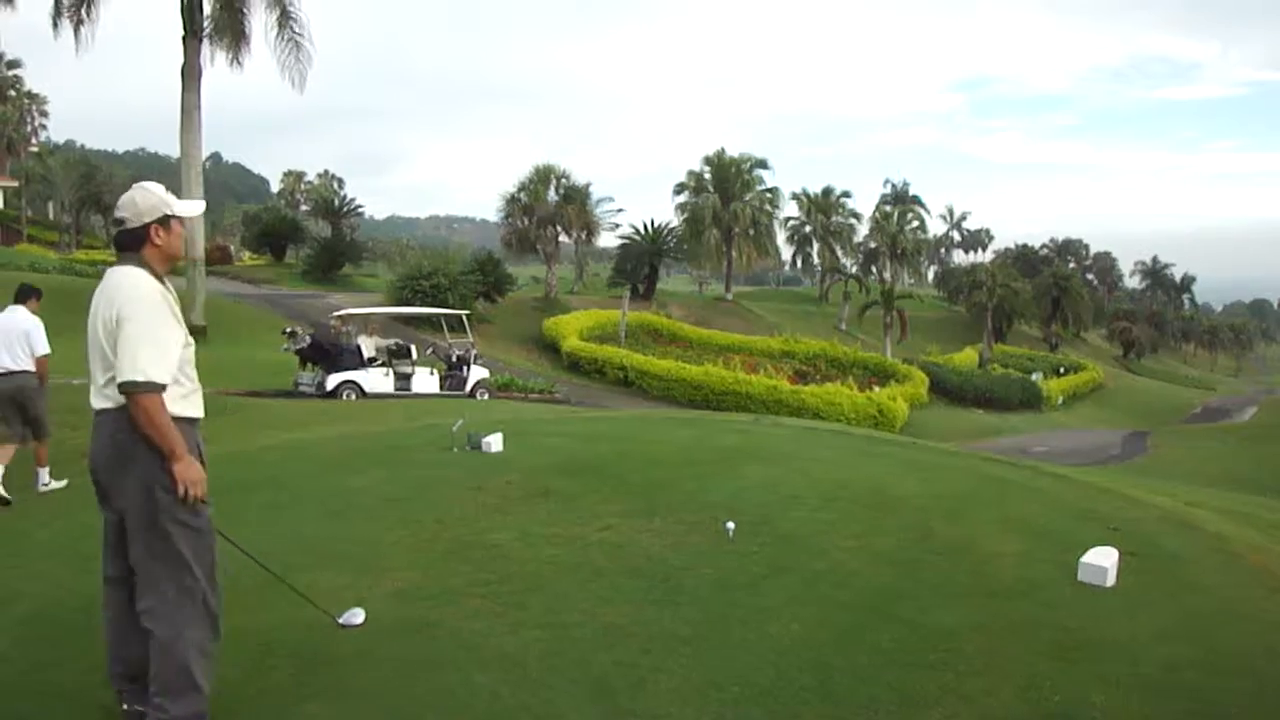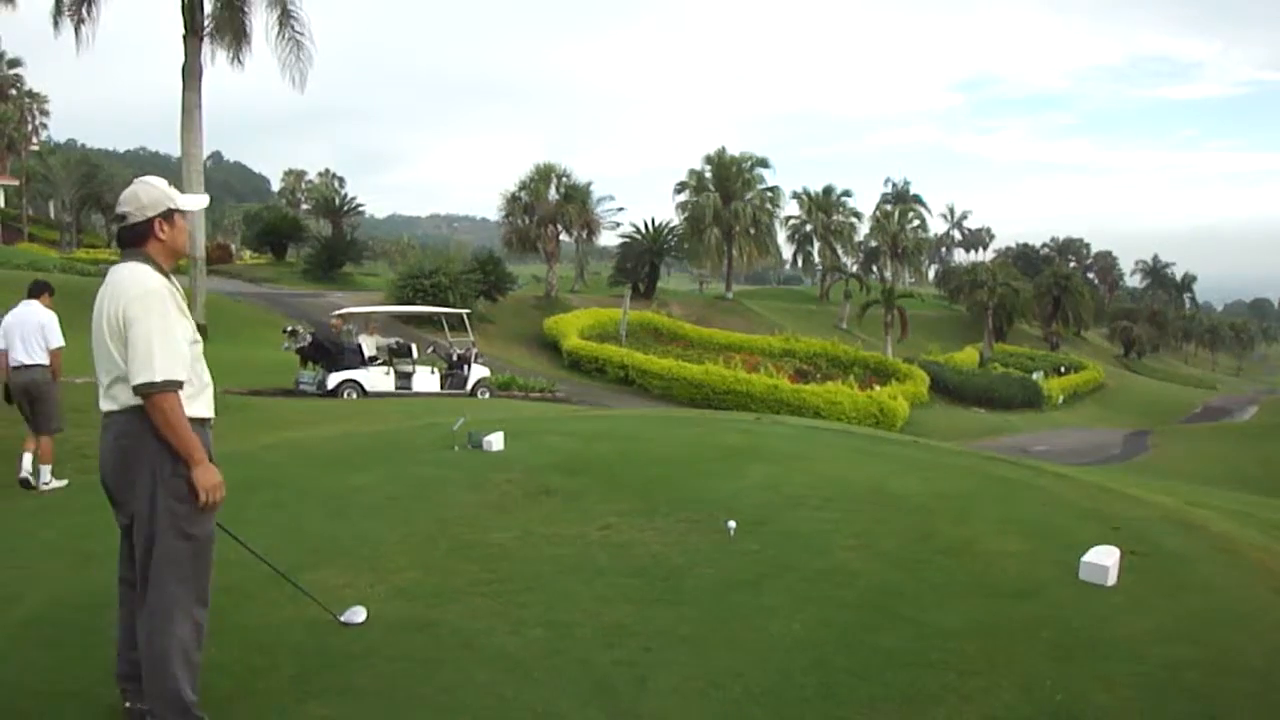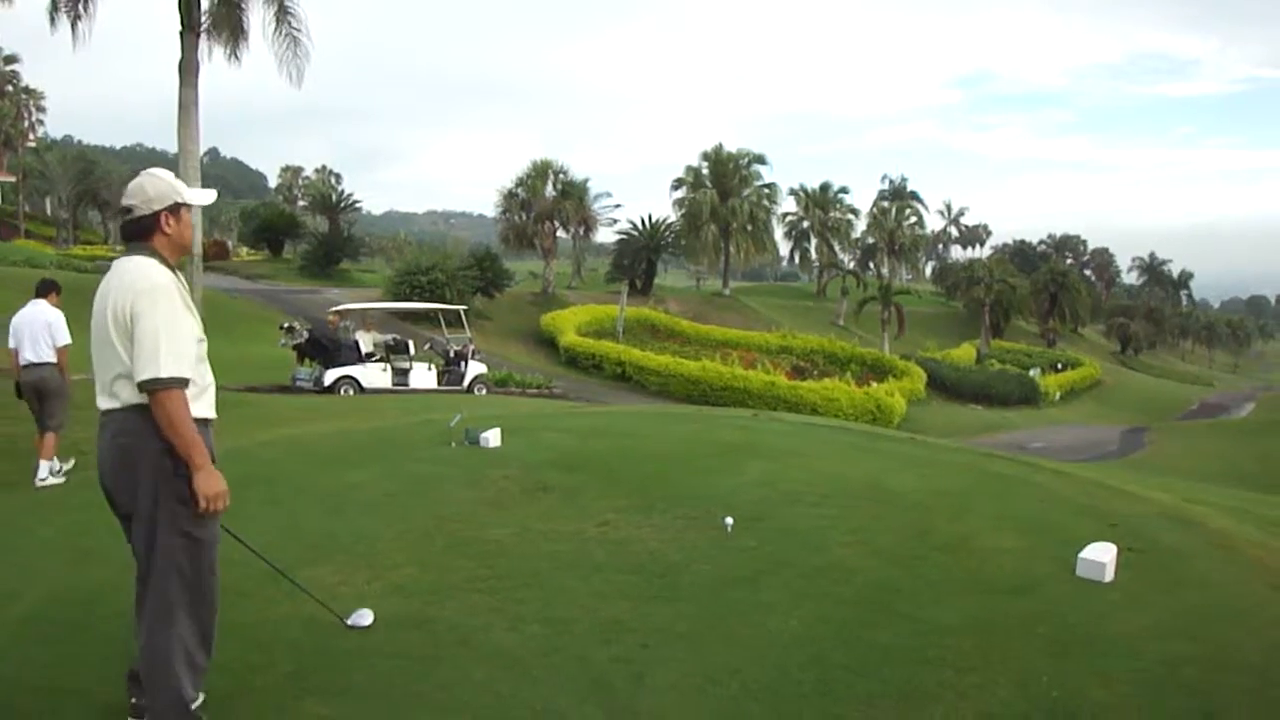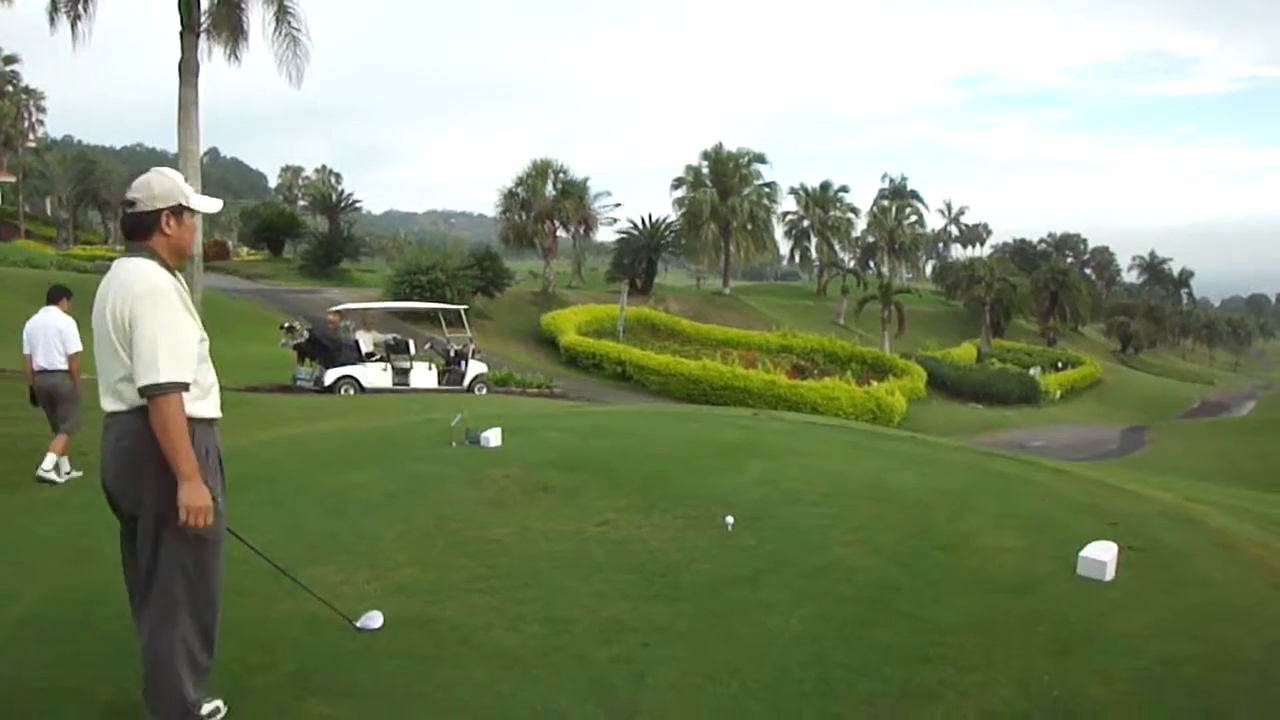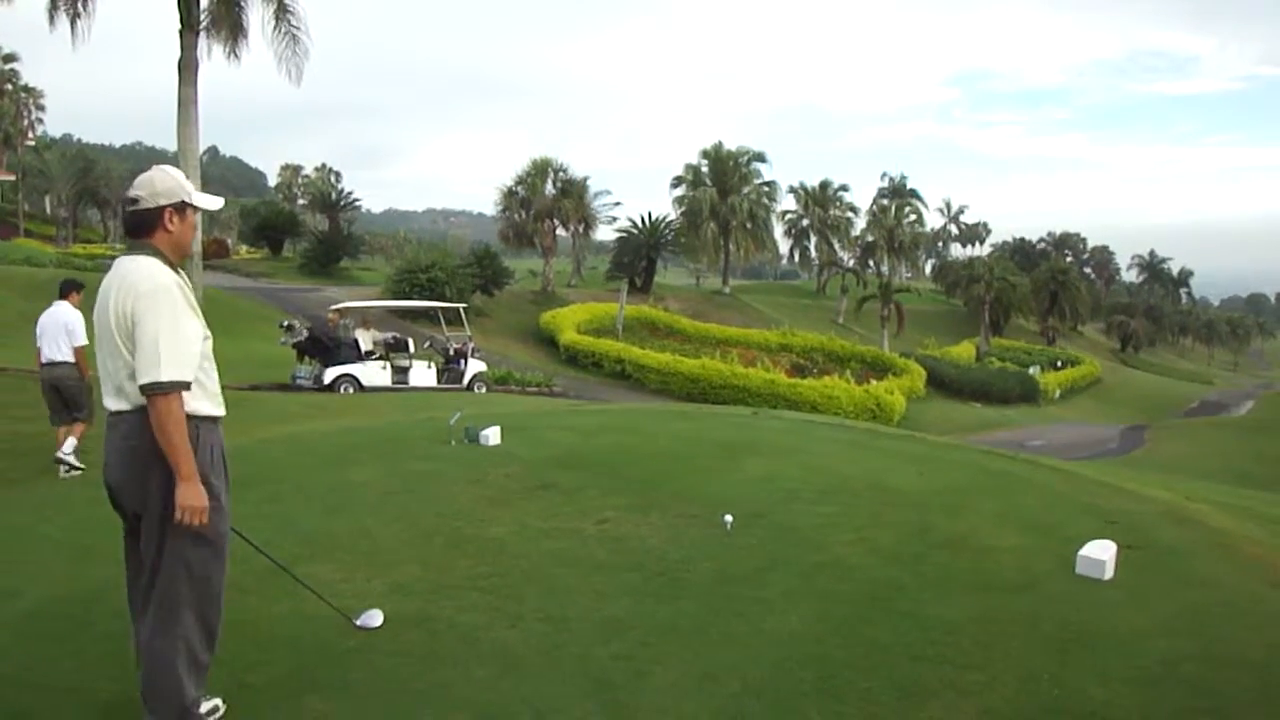
dt=0.2s
person 1, frame 1
left shoulder: (116, 285)
right shoulder: (141, 290)
right elbow: (142, 389)
right wrist: (182, 456)
left hip: (114, 441)
right hip: (150, 445)
left knee: (131, 576)
right knee: (181, 584)
person 1, frame 2
left shoulder: (119, 283)
right shoulder: (148, 288)
right elbow: (157, 389)
right wrist: (200, 461)
left hip: (126, 441)
right hip: (160, 446)
left knee: (144, 579)
right knee: (176, 588)
person 1, frame 3
left shoulder: (119, 278)
right shoulder: (154, 282)
right elbow: (163, 386)
right wrist: (202, 466)
left hip: (123, 438)
right hip: (160, 445)
left knee: (162, 582)
right knee: (180, 588)
person 1, frame 4
left shoulder: (119, 279)
right shoulder: (154, 285)
right elbow: (162, 392)
right wrist: (190, 477)
left hip: (127, 444)
right hip: (165, 448)
left knee: (158, 587)
right knee: (182, 591)
person 1, frame 5
left shoulder: (120, 277)
right shoulder: (157, 283)
right elbow: (163, 390)
right wrist: (189, 476)
left hip: (128, 443)
right hip: (168, 447)
left knee: (157, 587)
right knee: (185, 589)
person 2, frame 1
right shoulder: (32, 321)
right elbow: (42, 359)
right wrist: (43, 385)
right hip: (27, 381)
right knee: (39, 435)
right ankle: (44, 481)
person 2, frame 2
right shoulder: (47, 315)
right elbow: (55, 353)
right wrist: (56, 379)
right hip: (40, 374)
left knee: (34, 428)
right knee: (47, 430)
left ankle: (26, 468)
right ankle: (45, 479)
person 2, frame 3
left shoulder: (18, 316)
right shoulder: (54, 314)
left elbow: (13, 354)
right elbow: (62, 351)
left wrist: (18, 380)
right wrist: (65, 377)
left hip: (27, 374)
right hip: (50, 372)
left knee: (43, 425)
right knee: (52, 426)
left ankle: (55, 467)
right ankle: (43, 475)
person 2, frame 4
left shoulder: (31, 322)
right shoulder: (65, 321)
left elbow: (27, 359)
right elbow: (73, 357)
left wrist: (32, 386)
right wrist: (77, 384)
left hip: (40, 379)
right hip: (62, 378)
left knee: (58, 426)
right knee: (66, 428)
left ankle: (64, 469)
right ankle: (46, 466)
person 2, frame 5
left shoulder: (44, 316)
right shoulder: (73, 314)
left elbow: (39, 349)
right elbow: (79, 350)
left wrist: (44, 372)
right wrist: (85, 376)
left hip: (47, 371)
right hip: (68, 370)
left knee: (61, 420)
right knee: (84, 415)
left ankle: (65, 466)
right ankle: (66, 451)
